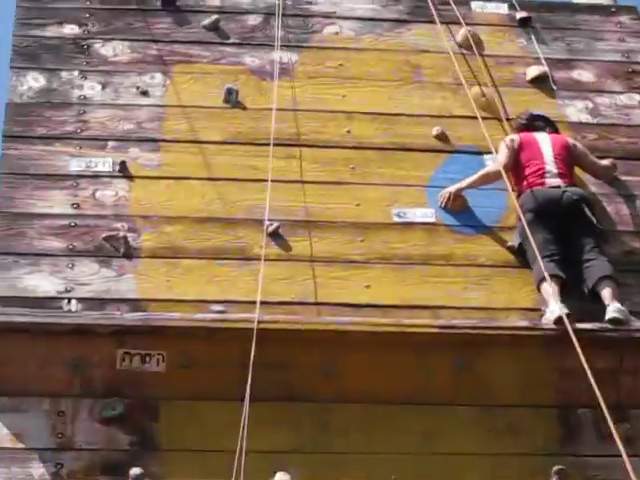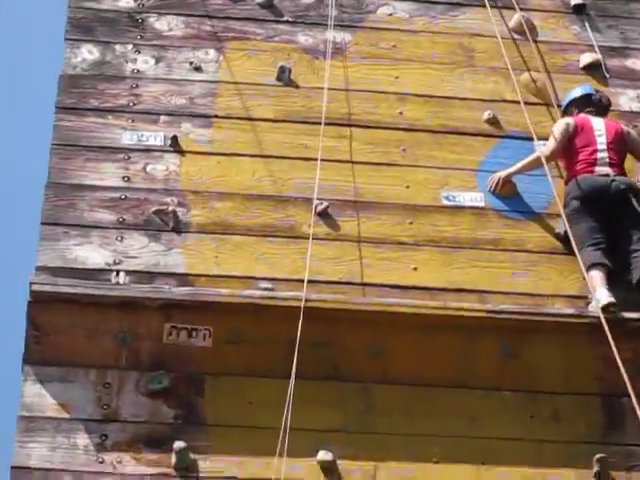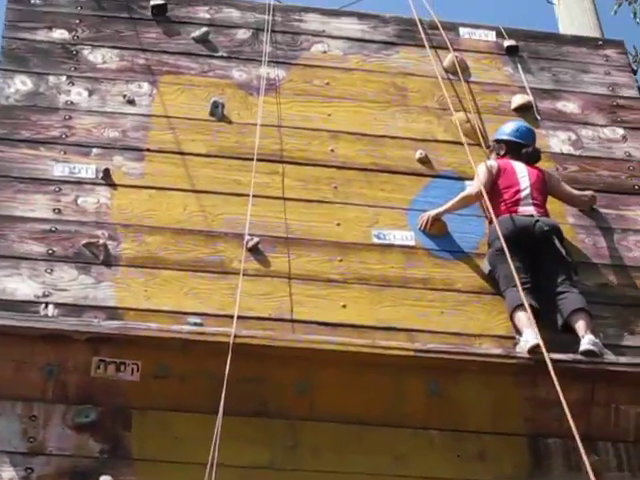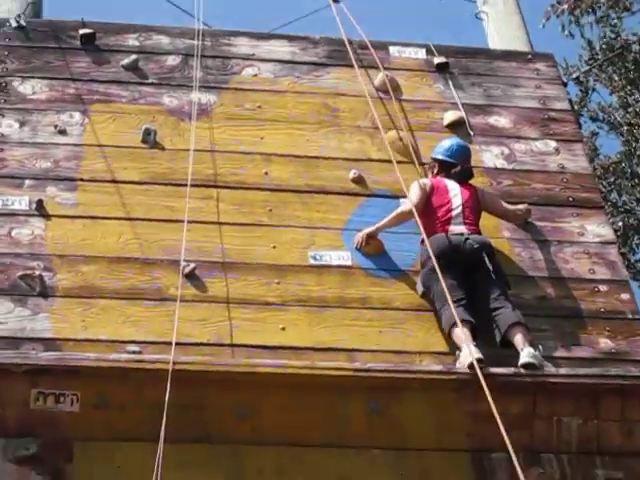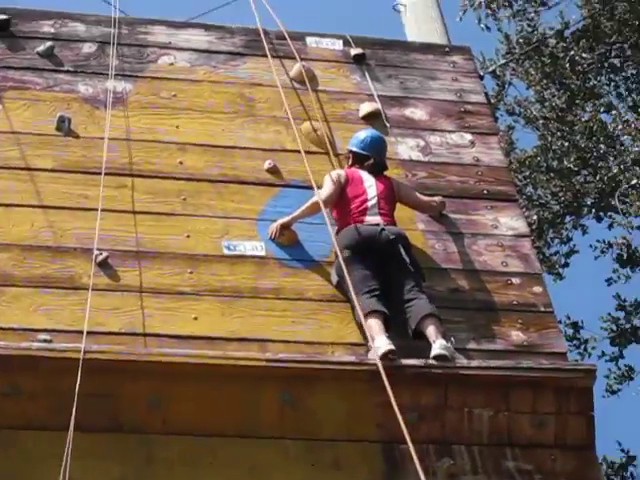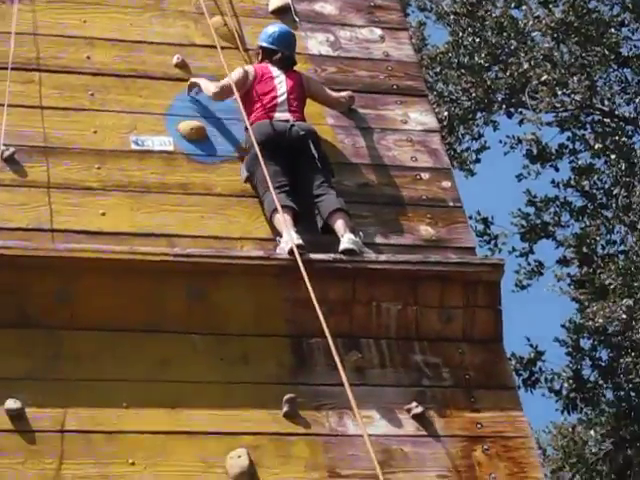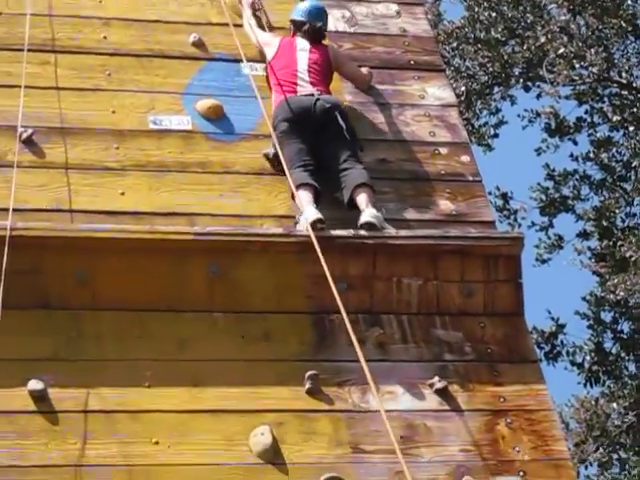
dt=0.5s
person 1, frame 1
left shoulder: (514, 140)
right shoulder: (567, 142)
left elbow: (497, 170)
right elbow: (603, 172)
left wrist: (459, 187)
right wrist: (609, 164)
left hip: (536, 199)
right hip: (573, 197)
left knee: (544, 258)
right knee: (591, 253)
left ankle: (554, 304)
right ankle: (612, 303)
person 1, frame 2
left shoulder: (569, 122)
right shoulder: (622, 129)
left elbow: (548, 153)
left wrist: (509, 172)
left hip: (584, 187)
left knee: (592, 245)
left ankle: (601, 292)
person 1, frame 3
left shoulder: (491, 166)
right shoulder: (542, 174)
left elbow: (475, 193)
right elbow: (581, 200)
left wrist: (440, 211)
right wrist: (589, 197)
left hip: (508, 227)
right hip: (545, 227)
left knee: (515, 286)
right knee: (563, 285)
left ankle: (529, 334)
right ankle: (586, 335)
person 1, frame 4
left shoulder: (424, 184)
right shoulder: (476, 191)
left elbow: (409, 210)
right elbow: (515, 214)
left wrist: (375, 229)
right wrist: (523, 210)
left hip: (440, 247)
right hip: (478, 246)
left knee: (451, 302)
right knee: (498, 301)
left ankle: (468, 349)
right ankle: (525, 348)
person 1, frame 5
left shoulder: (339, 175)
right shoulder: (391, 183)
left elbow: (323, 200)
right elbow: (431, 206)
left wrist: (290, 219)
right wrist: (438, 202)
left hip: (355, 237)
right hip: (393, 237)
left knee: (366, 293)
right knee: (412, 292)
left ankle: (380, 339)
right ankle: (438, 340)
person 1, frame 6
left shoulder: (248, 72)
right shoulder: (301, 79)
left elbow: (218, 92)
right elbow: (340, 102)
left wrist: (200, 81)
right wrist: (347, 96)
left hip: (264, 134)
right hip: (302, 133)
left knee: (274, 189)
right knee: (321, 187)
left ankle: (289, 234)
right ankle: (347, 235)
person 1, frame 7
left shoulder: (274, 42)
right shoulder: (329, 51)
left elbow: (250, 27)
right elbow: (363, 81)
right wrist: (365, 72)
left hip: (290, 107)
right hip: (326, 106)
left knee: (299, 165)
right knee: (347, 161)
left ankle: (309, 211)
right ankle: (368, 208)
